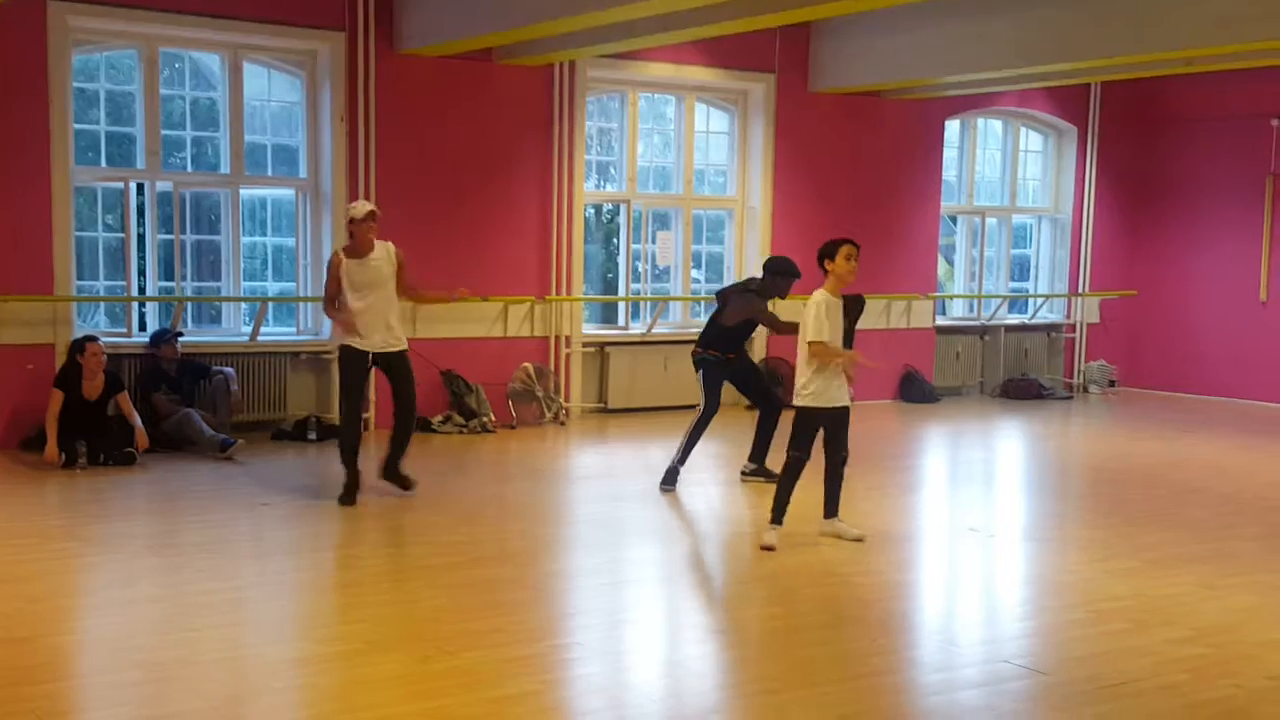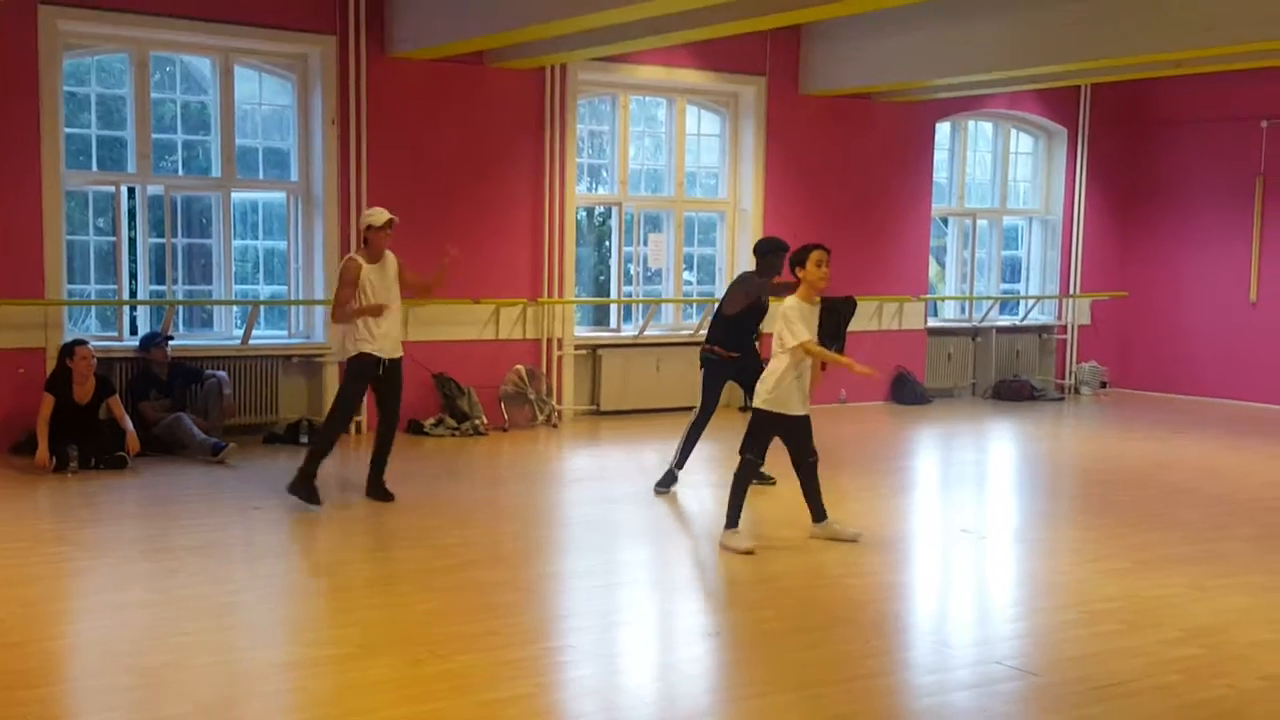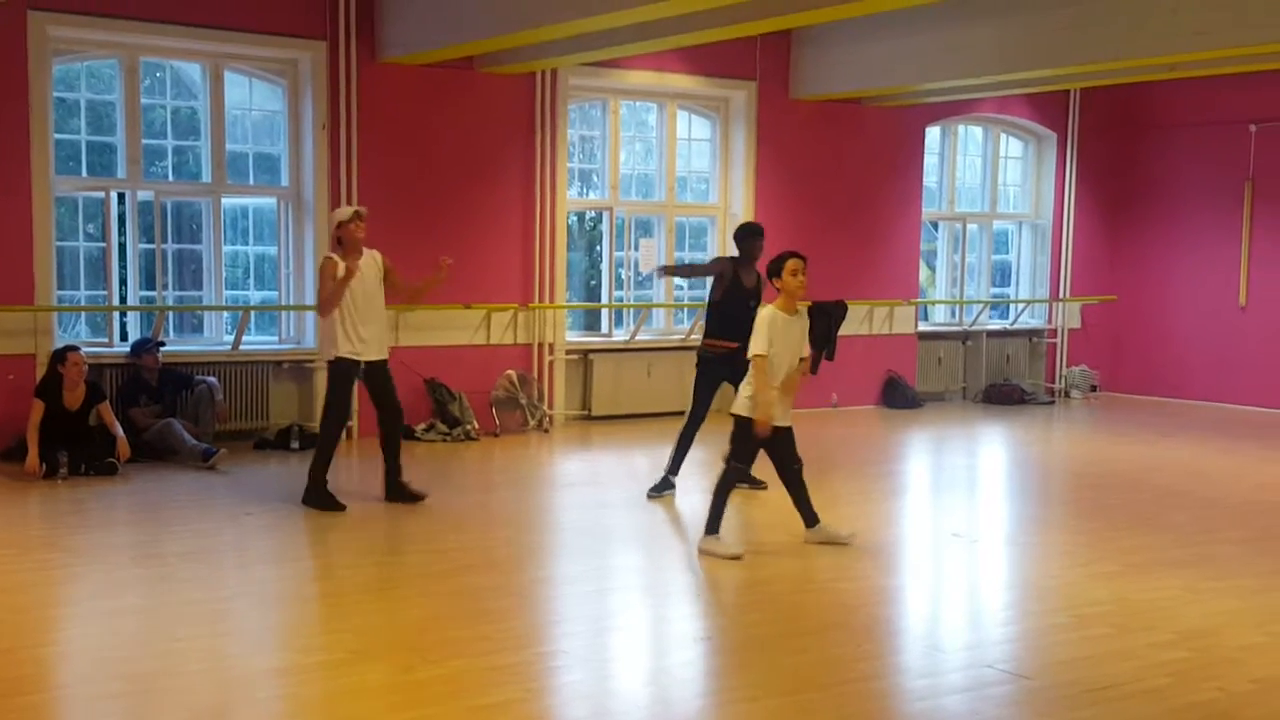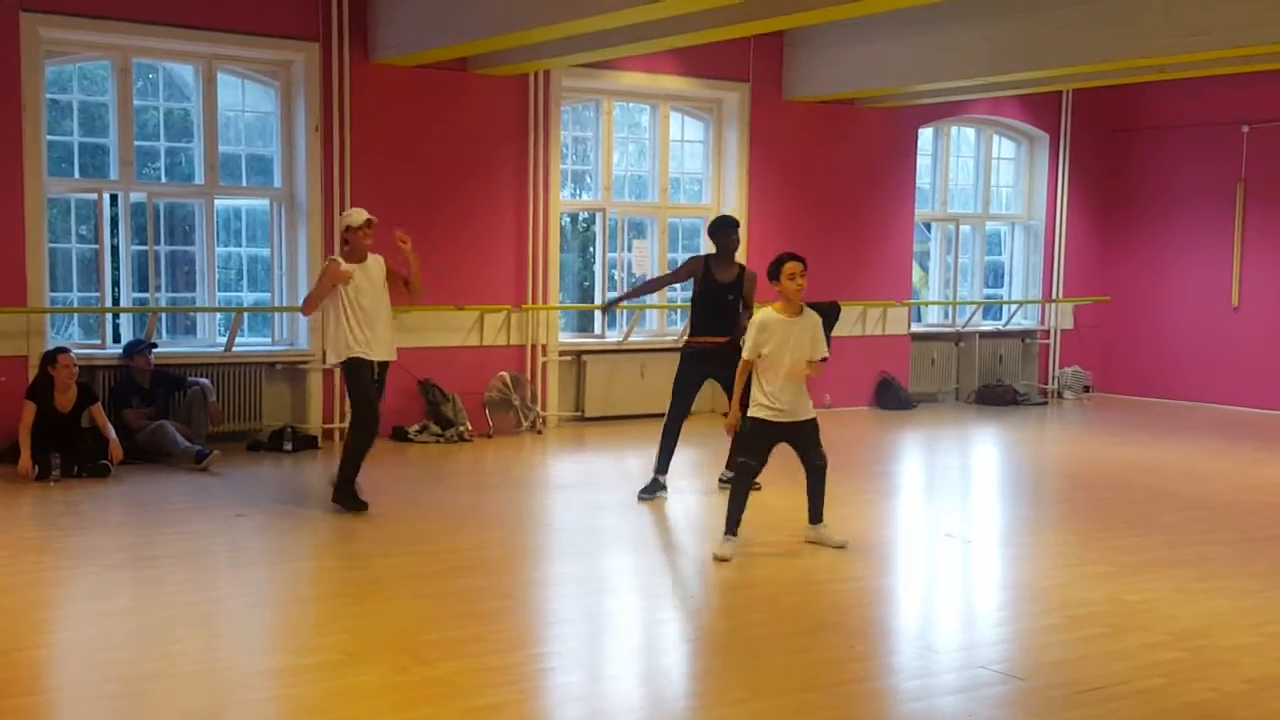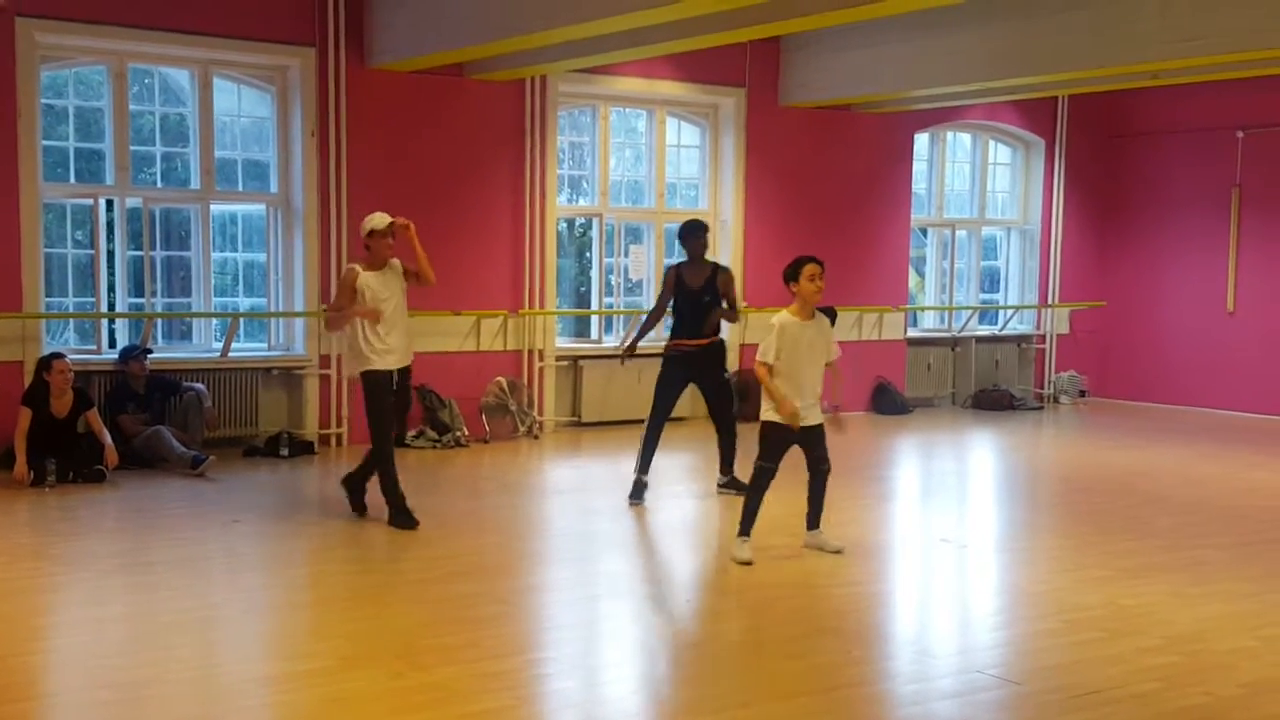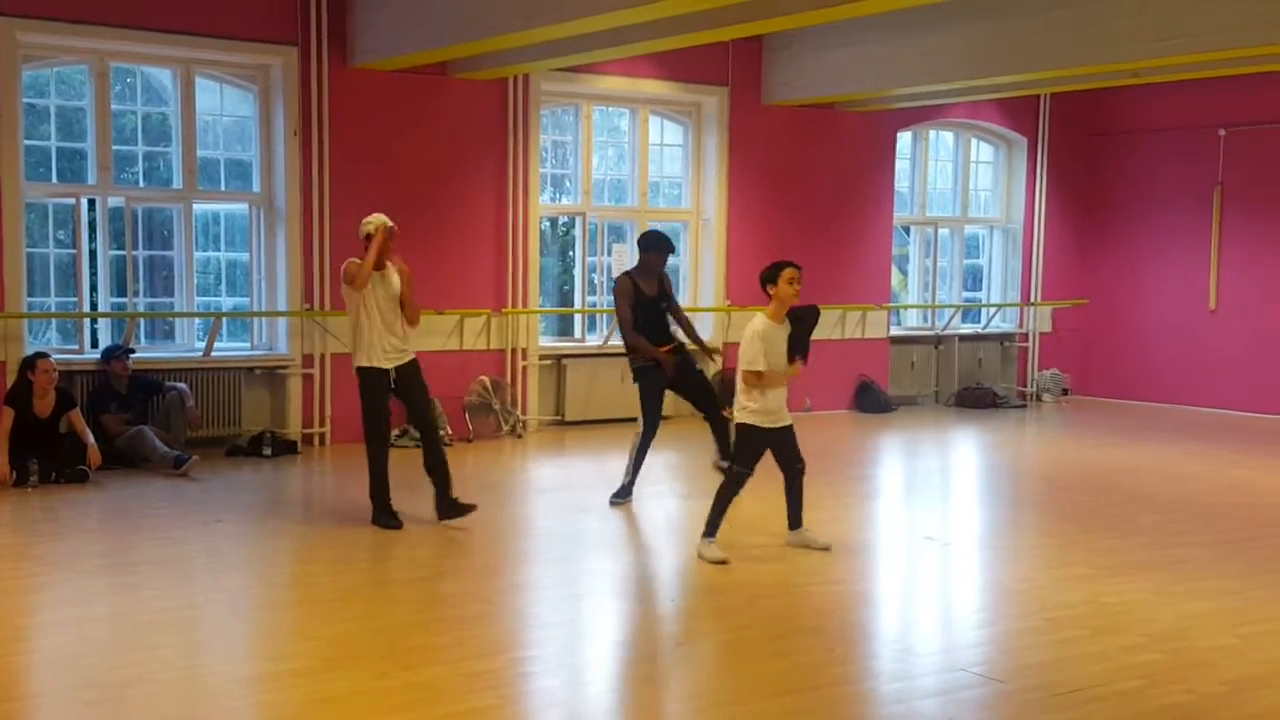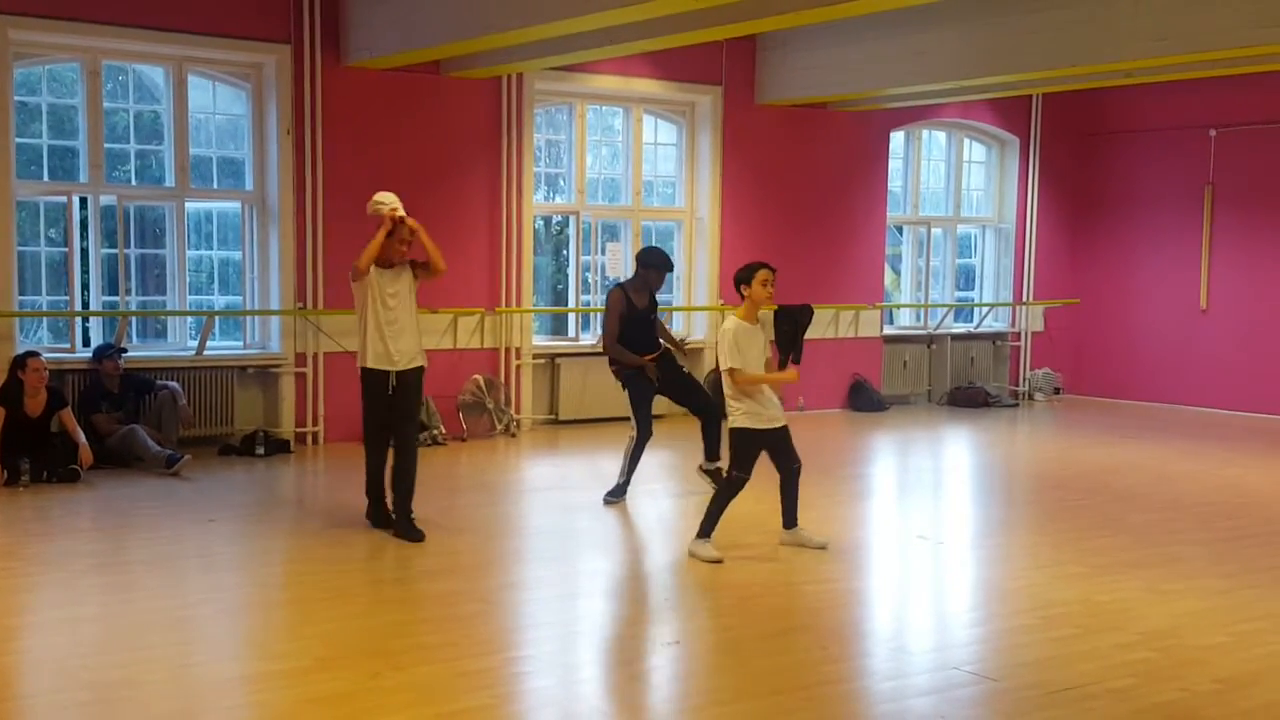
dt=0.4s
person 1, frame 1
left shoulder: (392, 253)
right shoulder: (339, 261)
left elbow: (411, 293)
right elbow: (329, 303)
left wrist: (451, 297)
right wrist: (339, 316)
left hip: (392, 342)
right hip: (354, 345)
left knee: (407, 407)
right knee: (351, 412)
left ankle: (392, 466)
right ankle: (351, 479)
person 1, frame 2
left shoulder: (393, 261)
right shoulder: (353, 266)
left elbow: (421, 290)
right elbow: (337, 315)
left wrist: (445, 268)
right wrist: (363, 311)
left hip: (391, 351)
right hip: (362, 350)
left knee: (389, 418)
right knee: (342, 413)
left ankle: (376, 480)
right ankle: (306, 476)
person 1, frame 3
left shoulder: (378, 260)
right shoulder: (331, 264)
left elbow: (410, 294)
right elbow: (323, 310)
left wrist: (437, 277)
right wrist: (346, 278)
left hip: (375, 352)
right hip: (344, 352)
left knee: (393, 415)
right knee: (336, 420)
left ankle: (393, 483)
right ankle: (316, 488)
person 1, frame 4
left shoulder: (380, 264)
right shoulder: (335, 266)
left elbow: (414, 291)
right elbow: (307, 309)
left wrist: (410, 256)
right wrist: (330, 282)
left hip: (381, 353)
right hip: (353, 353)
left knee: (369, 422)
right knee: (365, 417)
left ankle: (345, 487)
right ankle: (343, 485)
person 1, frame 5
left shoulder: (398, 269)
right shoulder: (354, 275)
left elbow: (429, 280)
right elbow: (330, 322)
left wrist: (413, 238)
right wrist: (355, 311)
left hip: (401, 361)
right hip: (373, 363)
left knee: (394, 432)
right knee: (384, 435)
left ankle: (356, 481)
right ankle: (396, 506)
person 1, frame 6
left shoulder: (399, 271)
right shoulder: (352, 267)
left elbow: (413, 321)
right elbow: (360, 283)
left wrist: (407, 283)
right wrist: (376, 242)
left hip: (403, 359)
right hip: (371, 363)
left knee: (428, 425)
right knee: (378, 436)
left ankle: (445, 498)
right ankle: (381, 507)
person 1, frame 7
left shoulder: (411, 269)
right shoulder: (363, 274)
left elbow: (440, 268)
right elbow: (362, 264)
left wrist: (417, 228)
right wrist: (386, 225)
left hip: (410, 365)
right hip: (375, 366)
left knee: (406, 441)
right knee: (376, 441)
left ankle: (403, 516)
right ankle: (376, 505)
person 2, frame 1
left shoulder: (839, 301)
right shoulder: (819, 301)
right elbow: (816, 348)
left wrist: (845, 364)
right wrist: (850, 356)
left hip: (837, 394)
right hip: (812, 395)
left knee: (838, 456)
right knee: (797, 458)
left ankle: (830, 519)
right ankle: (774, 526)
person 2, frame 2
left shoulder: (815, 306)
right shoulder: (791, 307)
right elbow: (808, 348)
left wrist: (814, 376)
right wrist: (848, 363)
left hip: (797, 401)
right hip: (773, 399)
left knee: (807, 460)
right knee: (751, 461)
left ankle: (820, 522)
right ankle: (730, 529)
person 2, frame 3
left shoulder: (802, 319)
right shoulder: (766, 317)
left elbow: (804, 360)
right elbow: (759, 362)
left wrist: (794, 380)
right wrist: (763, 405)
left hip: (781, 412)
right hip: (752, 408)
left knee: (792, 469)
right knee: (735, 469)
left ankle: (813, 527)
right ankle: (710, 536)
person 2, frame 4
left shoulder: (813, 320)
right shoulder: (762, 320)
left elbow: (817, 363)
right elbow: (745, 364)
left wrist: (807, 371)
right wrist: (734, 408)
left hip: (800, 411)
right hip: (764, 410)
left knee: (817, 463)
right knee: (746, 469)
left ankle: (815, 526)
right ankle: (729, 536)
person 2, frame 5
left shoulder: (825, 323)
right shoulder: (780, 323)
left elbow: (829, 365)
right elbow: (761, 368)
left wrist: (834, 405)
right wrist: (782, 403)
left hip: (811, 414)
right hip: (778, 415)
left knee: (820, 469)
right knee: (764, 473)
left ankle: (813, 532)
right ankle: (742, 538)
person 2, frame 6
left shoulder: (785, 325)
right shoulder: (757, 329)
right elbow: (750, 378)
right wrist: (786, 375)
left hip: (779, 415)
right hip: (753, 416)
left knee: (796, 468)
right knee: (738, 475)
left ankle: (796, 530)
right ankle: (708, 539)
person 2, frame 7
left shoulder: (759, 326)
right shoulder: (730, 329)
right elbow: (736, 377)
left wrist: (778, 382)
right wrist: (779, 377)
left hip: (771, 414)
right hip: (745, 419)
left knee: (791, 467)
right knee: (736, 479)
left ankle: (790, 530)
right ankle: (701, 539)
person 3, frame 1
left shoulder: (754, 286)
right shoulder: (750, 301)
left elbow: (721, 295)
right elbow: (780, 328)
left hip: (735, 356)
right hip: (710, 357)
left knee: (773, 405)
right knee: (708, 408)
left ankle: (754, 466)
right ankle: (675, 467)
person 3, frame 2
left shoulder: (761, 285)
right shoulder: (748, 282)
right elbow: (775, 289)
left wrist: (751, 329)
left hip: (745, 356)
right hip: (717, 356)
right knee: (705, 410)
right ankle: (673, 470)
person 3, frame 3
left shoulder: (759, 280)
right shoulder: (725, 267)
right elbow: (699, 270)
right wrist: (673, 269)
left hip: (742, 354)
right hip: (713, 353)
right knee: (696, 415)
left ankle: (739, 471)
right ankle: (670, 476)
person 3, frame 4
left shoulder: (747, 276)
right shoulder: (699, 265)
right elbow: (661, 282)
left wrist: (745, 319)
right wrist: (621, 298)
left hip: (730, 351)
right hip: (697, 350)
right knee: (677, 413)
right ankle: (659, 477)
person 3, frame 5
left shoulder: (722, 275)
right shoulder: (674, 274)
left elbow: (734, 313)
right elbow: (659, 310)
left wrist: (720, 312)
right wrist: (636, 340)
left hip: (710, 353)
right hip: (677, 353)
left knee: (725, 417)
right knee: (657, 417)
left ankle: (726, 477)
right ankle: (640, 478)
person 3, frame 6
left shoulder: (663, 280)
right shoulder: (624, 284)
left elbow: (677, 314)
right elbow: (627, 332)
left wrist: (703, 346)
right wrist: (659, 356)
left hip: (675, 354)
right hip: (646, 362)
left knee: (714, 406)
right knee: (649, 425)
left ankle: (727, 461)
right ankle: (627, 484)
person 3, frame 7
left shoulder: (649, 292)
right shoulder: (617, 296)
right elbow: (609, 345)
left wrist: (673, 343)
right wrist: (643, 364)
left hip: (662, 361)
right hip: (633, 369)
left knee: (710, 409)
right knee: (642, 429)
left ankle: (710, 465)
right ankle: (622, 484)
